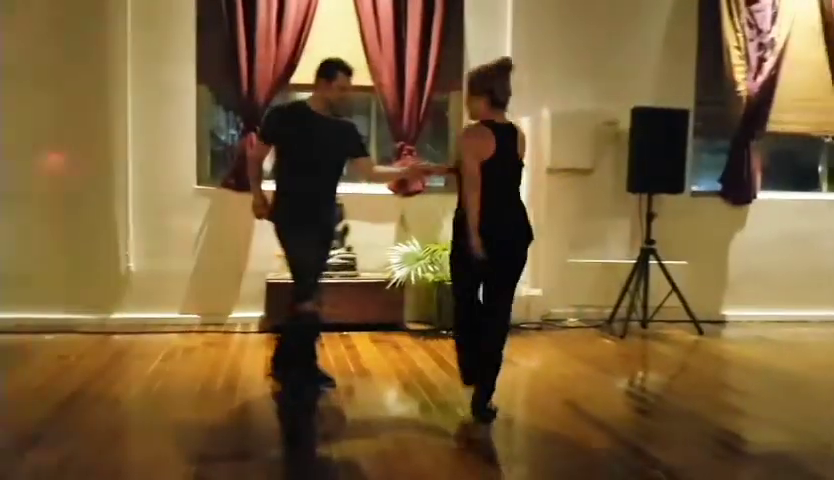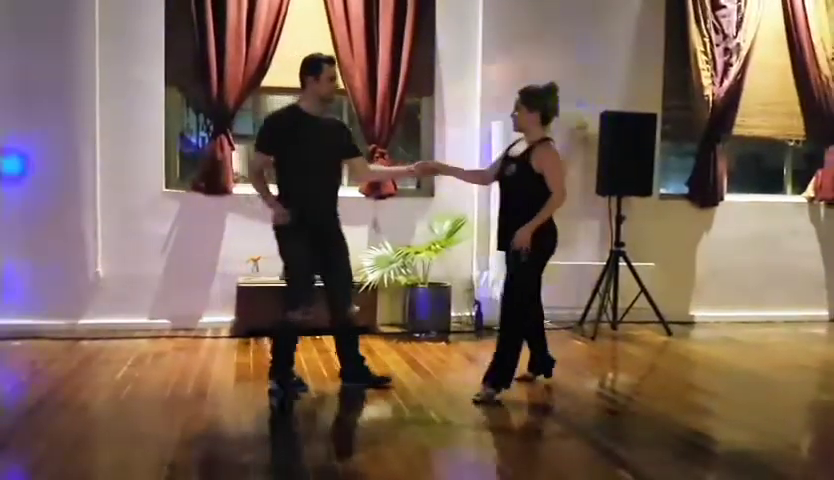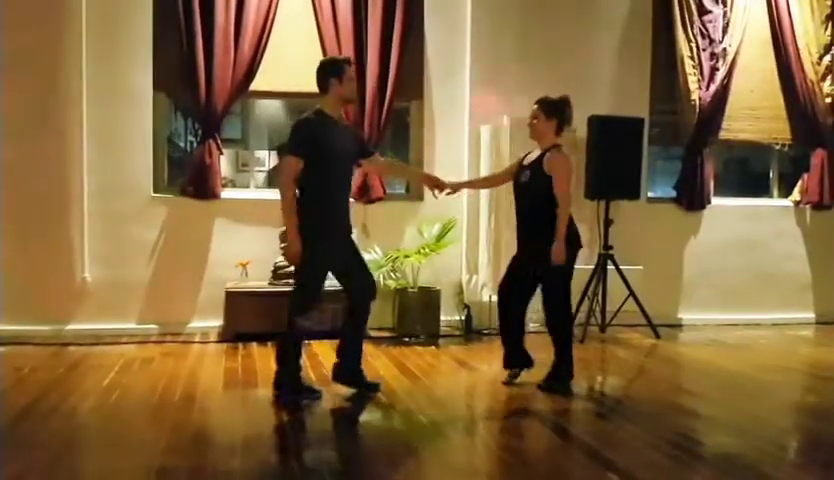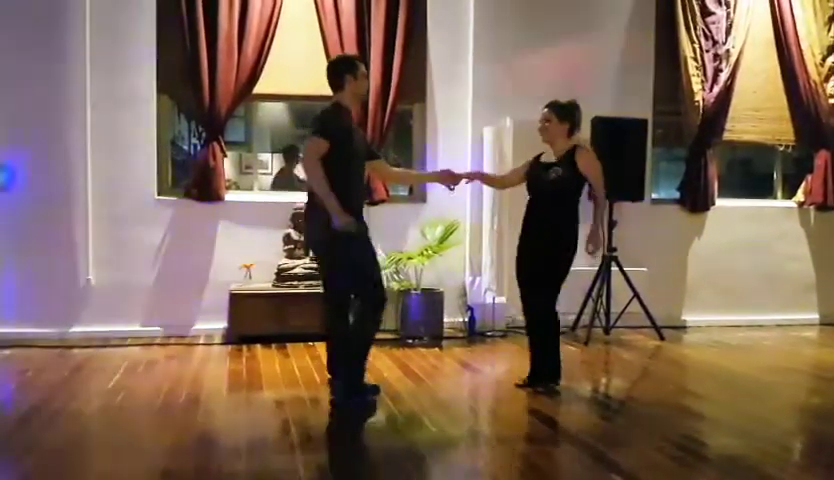
dt=0.7s
person 1, frame 1
left shoulder: (345, 130)
right shoulder: (284, 116)
left elbow: (370, 172)
right elbow: (255, 157)
left wrist: (406, 172)
right wrist: (257, 194)
left hip: (323, 222)
right hip: (292, 219)
left knee: (305, 294)
right knee: (309, 293)
left ankle: (285, 362)
right ankle: (305, 365)
person 1, frame 2
left shoulder: (337, 129)
right shoulder: (279, 122)
left elbow: (364, 171)
right elbow: (256, 170)
left wrist: (406, 170)
right wrist: (273, 203)
left hip: (328, 226)
right hip: (295, 226)
left knee: (342, 299)
right knee: (299, 300)
left ankle: (353, 369)
right ankle: (281, 371)
person 1, frame 3
left shoulder: (347, 132)
right shoulder: (308, 126)
left elbow: (381, 164)
right elbow: (287, 180)
left wrist: (424, 177)
right wrist: (292, 234)
left hip: (337, 232)
right hip: (313, 233)
left knee: (363, 290)
right knee: (304, 304)
left ankle: (348, 367)
right ankle: (286, 381)
person 1, frame 4
left shoulder: (350, 127)
right shoulder: (332, 118)
left elbow: (386, 172)
right elbow: (309, 160)
left wrist: (434, 176)
right wrist: (336, 212)
left hip: (341, 227)
right hip: (336, 226)
left knee: (338, 302)
right knee: (372, 298)
left ankle: (344, 380)
right ankle: (347, 380)
person 2, frame 1
left shoulder: (473, 134)
right shoulder: (516, 136)
left elbow: (472, 184)
left wrist: (472, 235)
left hip: (480, 236)
right hip: (513, 235)
left knee: (467, 306)
right knee: (498, 311)
left ankle: (476, 377)
right ankle: (483, 393)
person 2, frame 2
left shoulder: (545, 151)
right shoulder: (515, 148)
left elbow: (558, 195)
right elbow: (486, 177)
left wrist: (529, 228)
right wrist: (444, 169)
left hip: (534, 239)
right hip: (517, 238)
left knee: (514, 303)
right knee: (526, 301)
left ankle: (497, 379)
right ankle: (540, 363)
person 2, frame 3
left shoulder: (556, 158)
right shoulder: (530, 157)
left elbow: (563, 203)
right elbow: (498, 178)
left wrist: (560, 243)
right wrist: (463, 184)
left hip: (554, 244)
right hip: (532, 244)
left knee: (556, 307)
right knee: (509, 296)
left ankle: (561, 376)
right ankle: (518, 359)
person 2, frame 4
left shoulder: (582, 156)
right shoulder: (537, 161)
left elbow: (599, 195)
right elbow: (503, 181)
left wrist: (595, 229)
right wrist: (479, 175)
left hip: (560, 241)
right hip: (531, 239)
left knee: (542, 304)
right knee: (532, 304)
left ankle: (546, 374)
right ankle: (541, 374)
